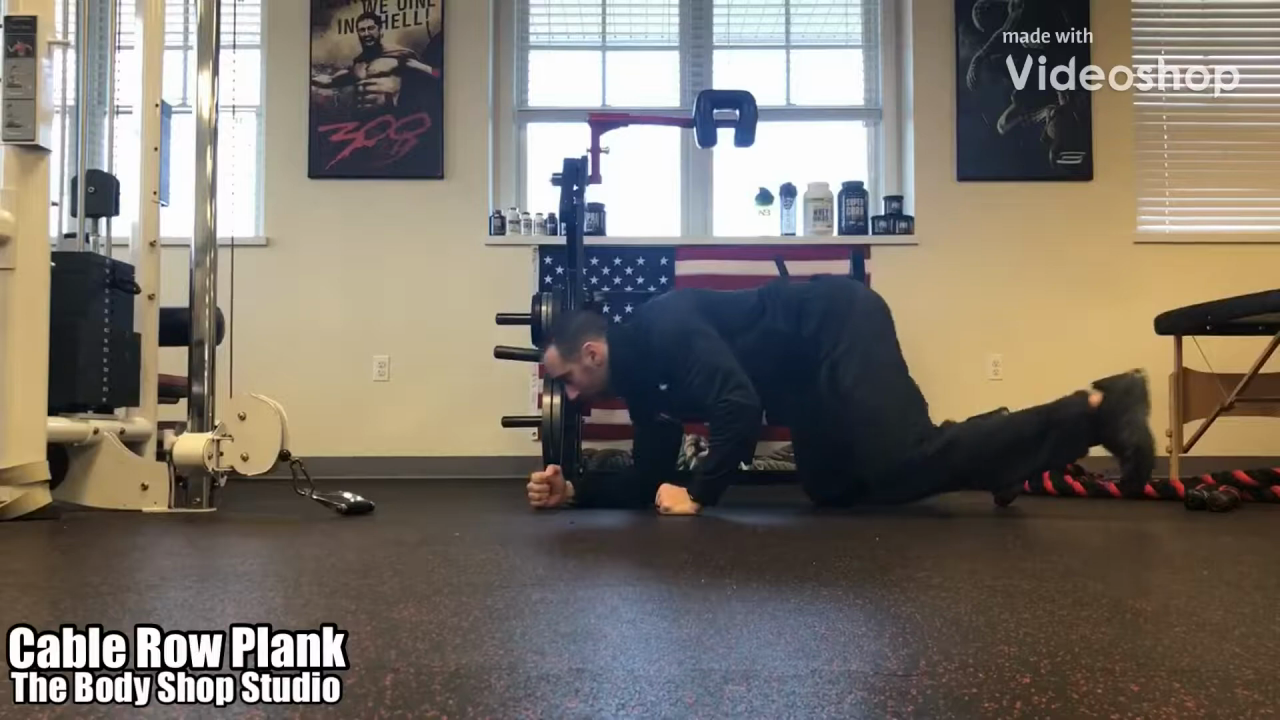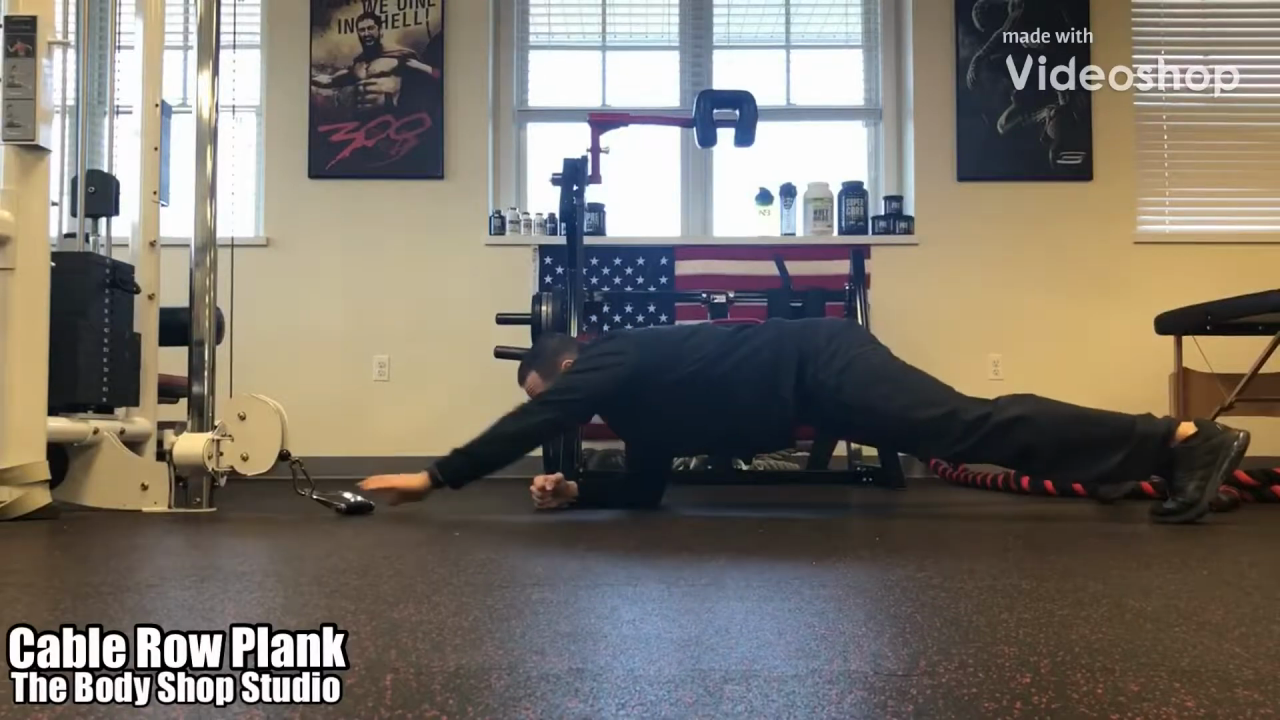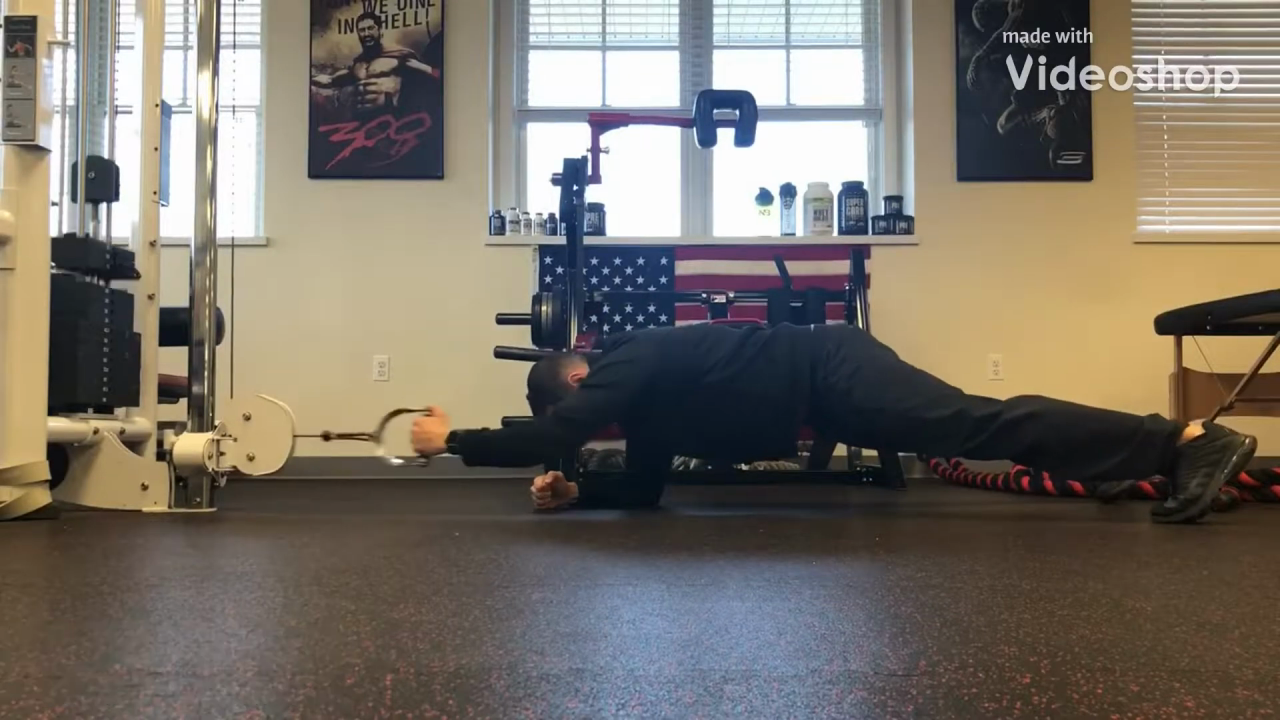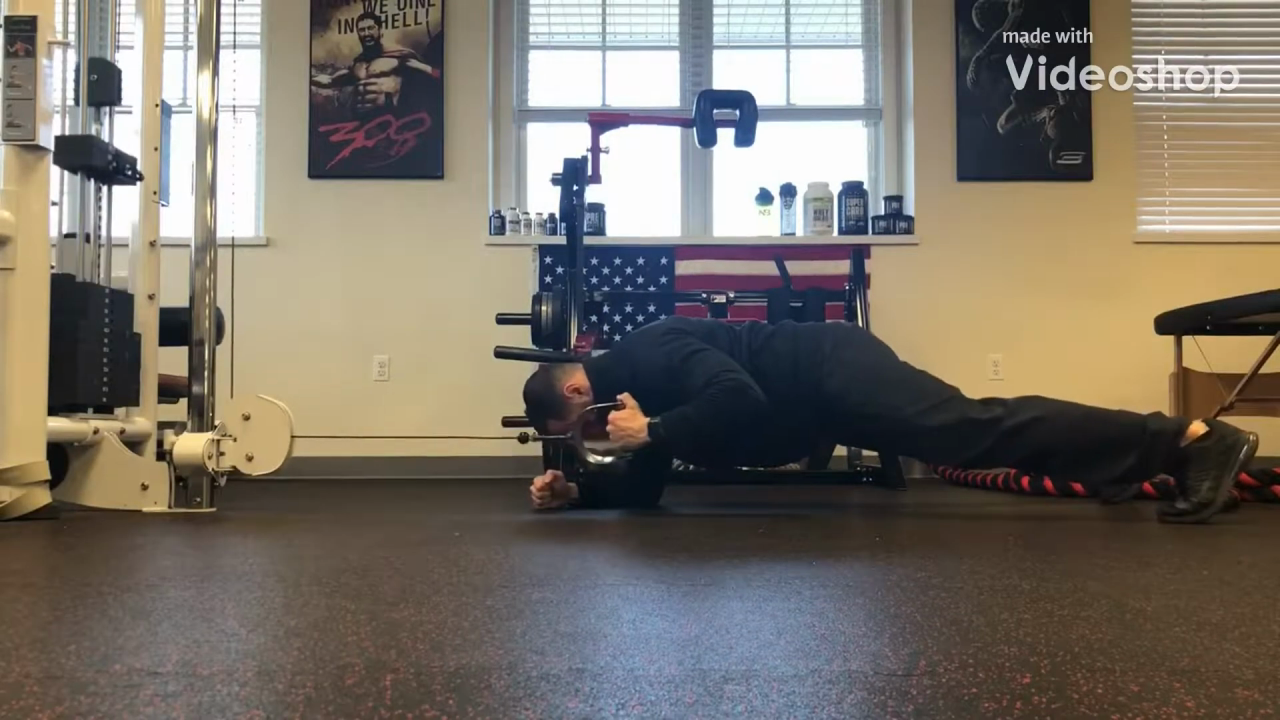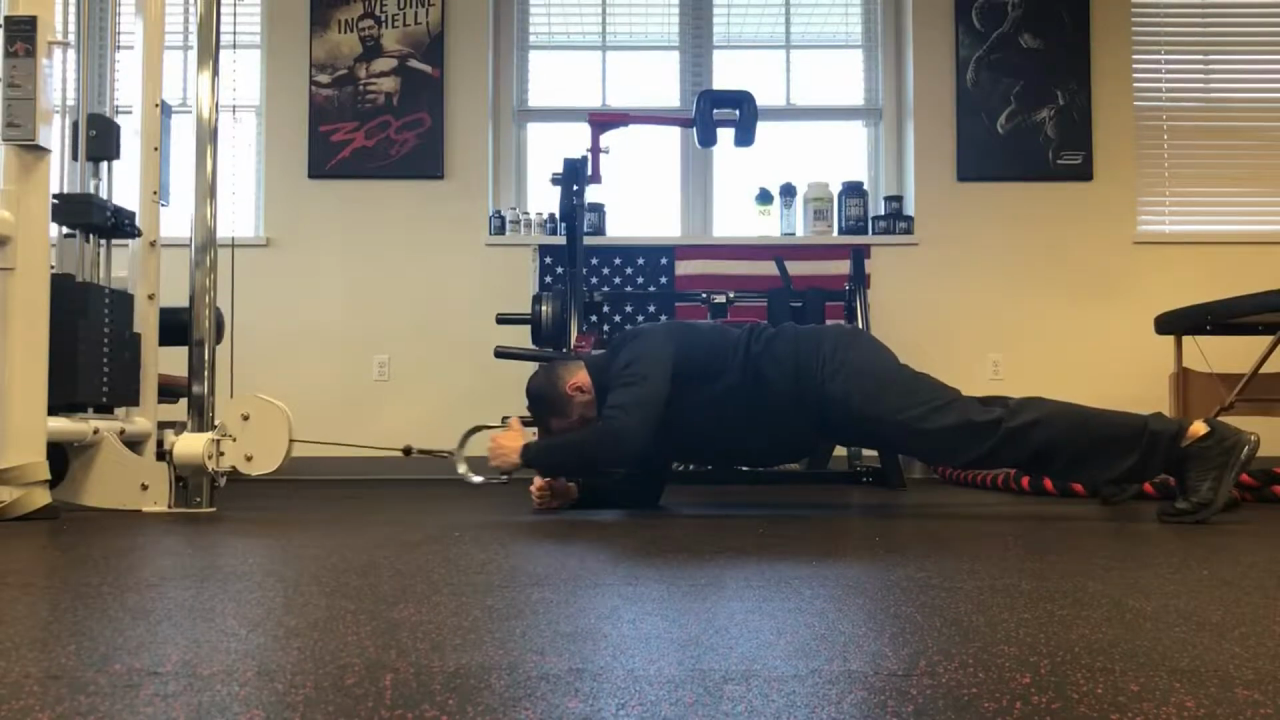
dt=1s
person 1, frame 1
left shoulder: (663, 326)
right shoulder: (644, 383)
left elbow: (741, 406)
right elbow: (650, 480)
left wrist: (699, 495)
right wrist: (575, 491)
left hip: (839, 325)
right hip: (814, 372)
left knee: (907, 467)
right knee: (832, 489)
left ankle: (1096, 407)
right ankle: (988, 448)
person 1, frame 2
left shoulder: (608, 362)
right shoulder: (632, 396)
left elbow: (534, 422)
right elbow: (644, 487)
left wrist: (433, 477)
right wrist: (576, 490)
left hip: (820, 363)
right hip: (811, 381)
left knee: (968, 427)
right knee: (959, 430)
left ankle: (1179, 439)
right ankle: (1155, 448)
person 1, frame 3
left shoulder: (623, 366)
right shoulder: (641, 392)
left elbow: (554, 433)
right elbow: (645, 489)
left wrist: (452, 439)
right wrist: (576, 492)
left hip: (830, 372)
right hip: (823, 389)
left knee: (978, 425)
right knee: (971, 430)
left ankle: (1185, 441)
right ankle: (1157, 450)
person 1, frame 4
left shoulder: (648, 356)
right shoulder: (631, 392)
left elbow: (740, 397)
right elbow: (644, 489)
left wrist: (651, 429)
right wrist: (574, 491)
left hip: (834, 370)
right hip: (827, 393)
left knee: (979, 430)
right knee: (975, 430)
left ankle: (1191, 438)
right ankle: (1135, 450)
person 1, frame 5
left shoulder: (639, 354)
right shoulder: (637, 383)
left elbow: (622, 439)
right elbow: (641, 485)
left wrist: (533, 453)
right wrist: (572, 489)
left hip: (831, 373)
right hip: (821, 397)
left knee: (981, 432)
right knee: (981, 430)
left ankle: (1190, 438)
right ankle: (1177, 445)
